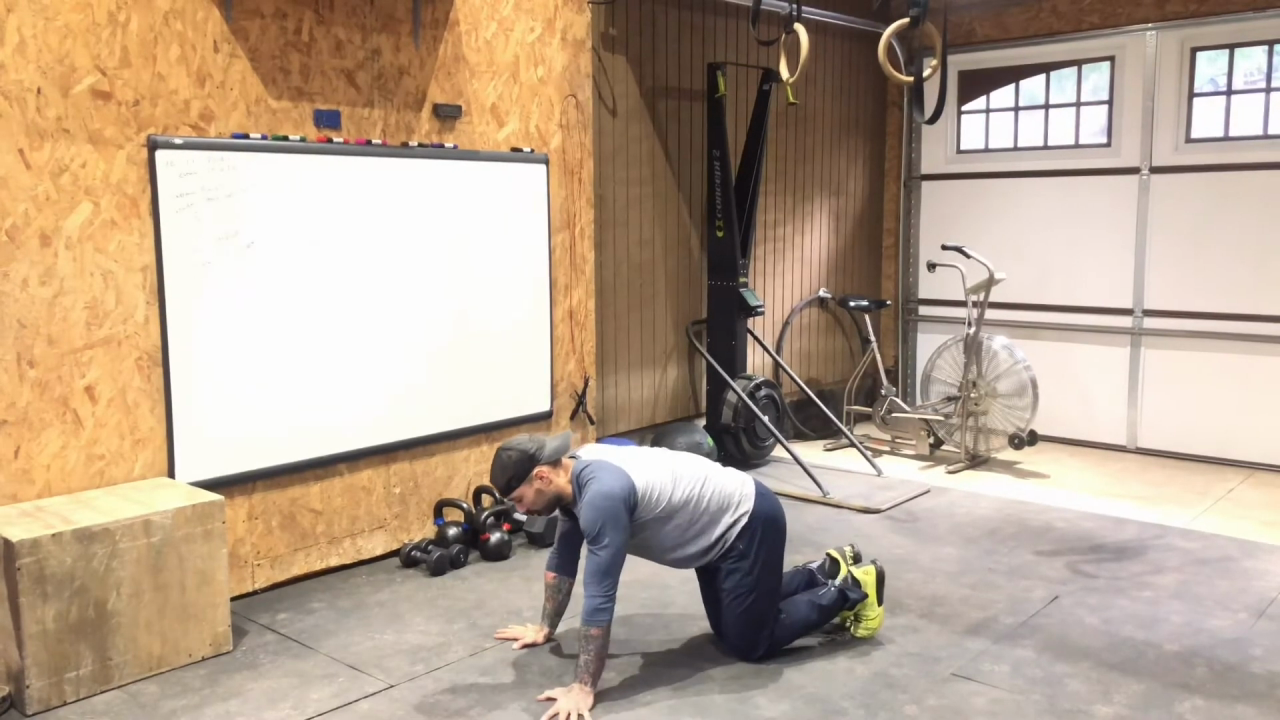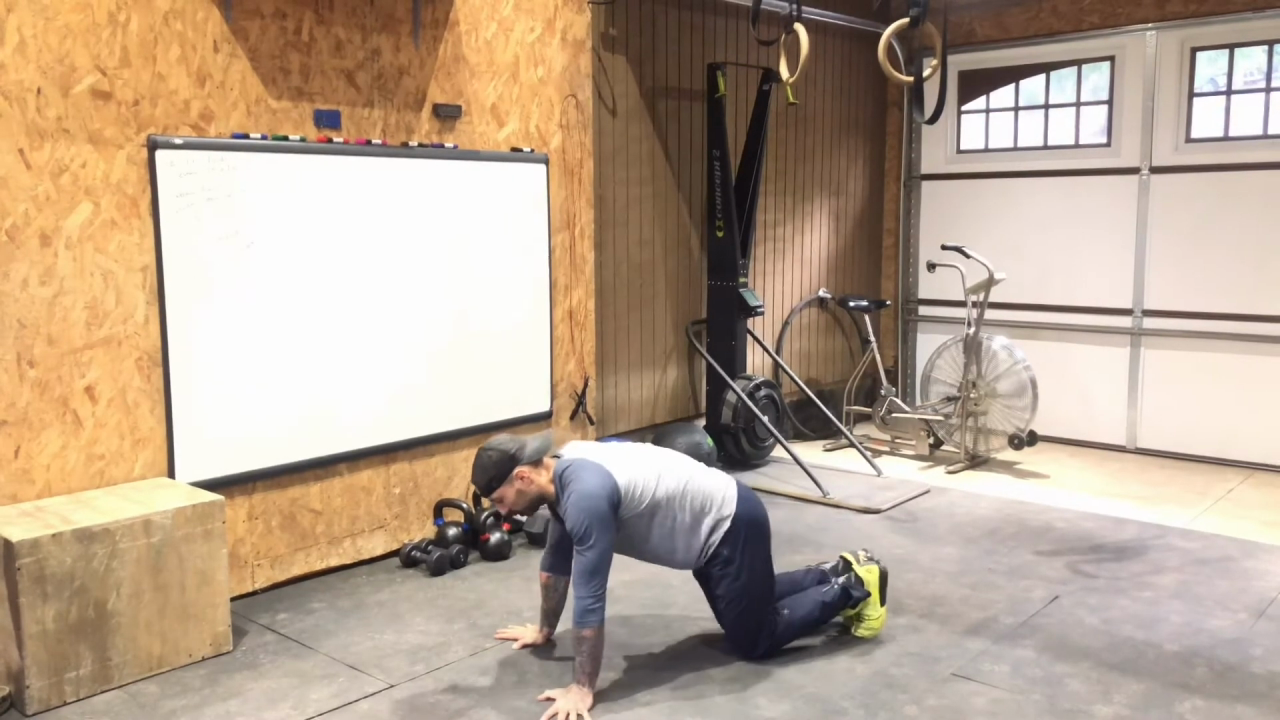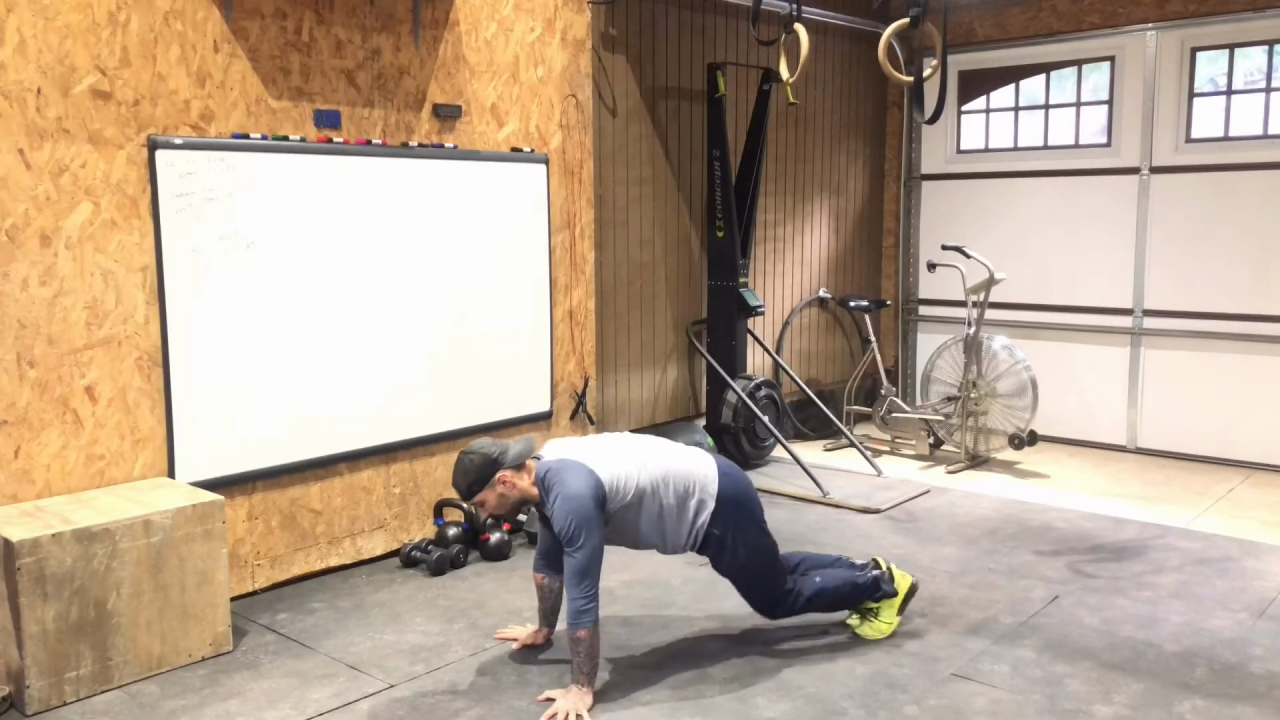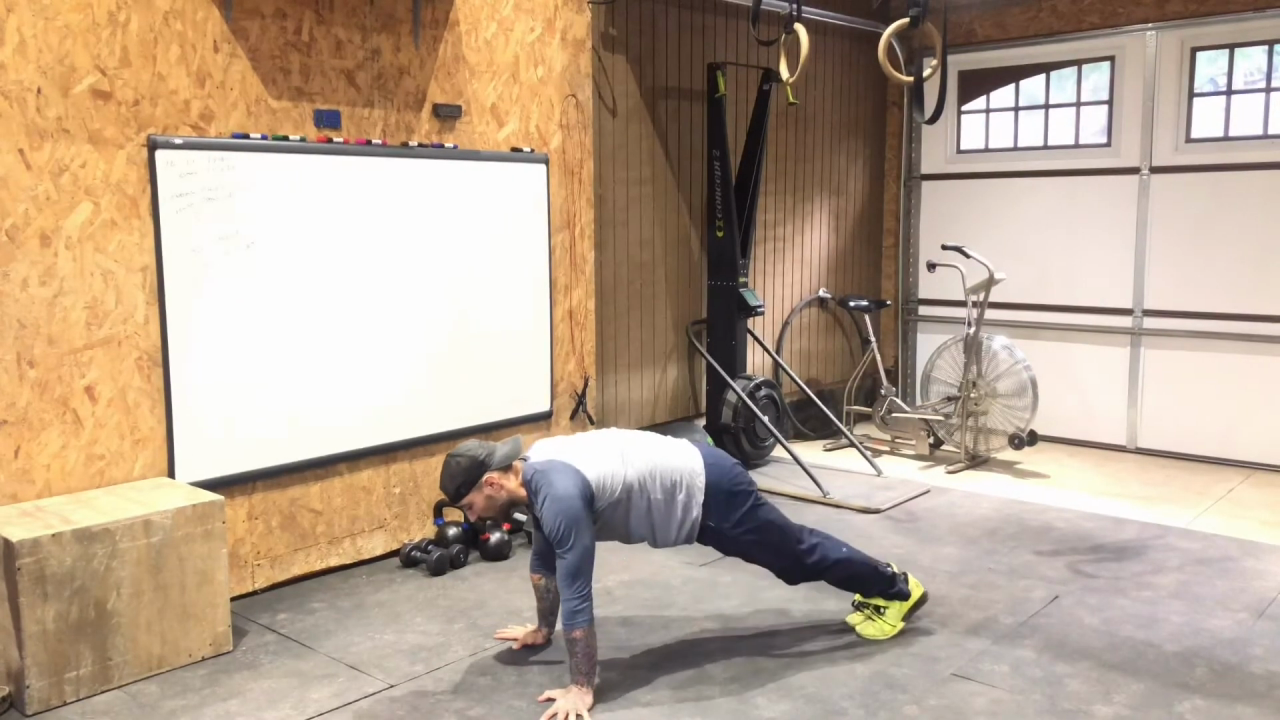
dt=0.4s
person 1, frame 1
left shoulder: (601, 494)
right shoulder: (575, 476)
left elbow: (599, 594)
right elbow: (562, 559)
right wrist: (545, 627)
left hip: (749, 522)
right hip: (723, 520)
left knee: (748, 644)
right knee: (727, 629)
left ankle: (852, 587)
right ankle: (828, 570)
person 1, frame 2
left shoulder: (585, 494)
right shoulder: (561, 473)
left elbow: (589, 596)
right elbow: (556, 560)
right wrist: (543, 629)
left hip: (731, 524)
right hip: (714, 518)
left knee: (752, 642)
right knee: (746, 608)
left ankle: (854, 587)
right ankle: (837, 572)
person 1, frame 3
left shoulder: (569, 494)
right shoulder: (545, 471)
left elbow: (582, 595)
right elbow: (548, 561)
right wrist: (543, 628)
left hip: (716, 502)
right hip: (705, 491)
left knee: (776, 597)
right knee: (773, 573)
left ankle: (882, 584)
right ankle: (866, 571)
person 1, frame 4
left shoulder: (557, 495)
right shoulder: (533, 471)
left elbow: (576, 594)
right elbow: (543, 561)
right wrist: (542, 628)
left hip: (708, 491)
right hip: (694, 475)
left knee: (795, 557)
right knee: (790, 547)
left ankle: (896, 589)
right ankle: (881, 578)
